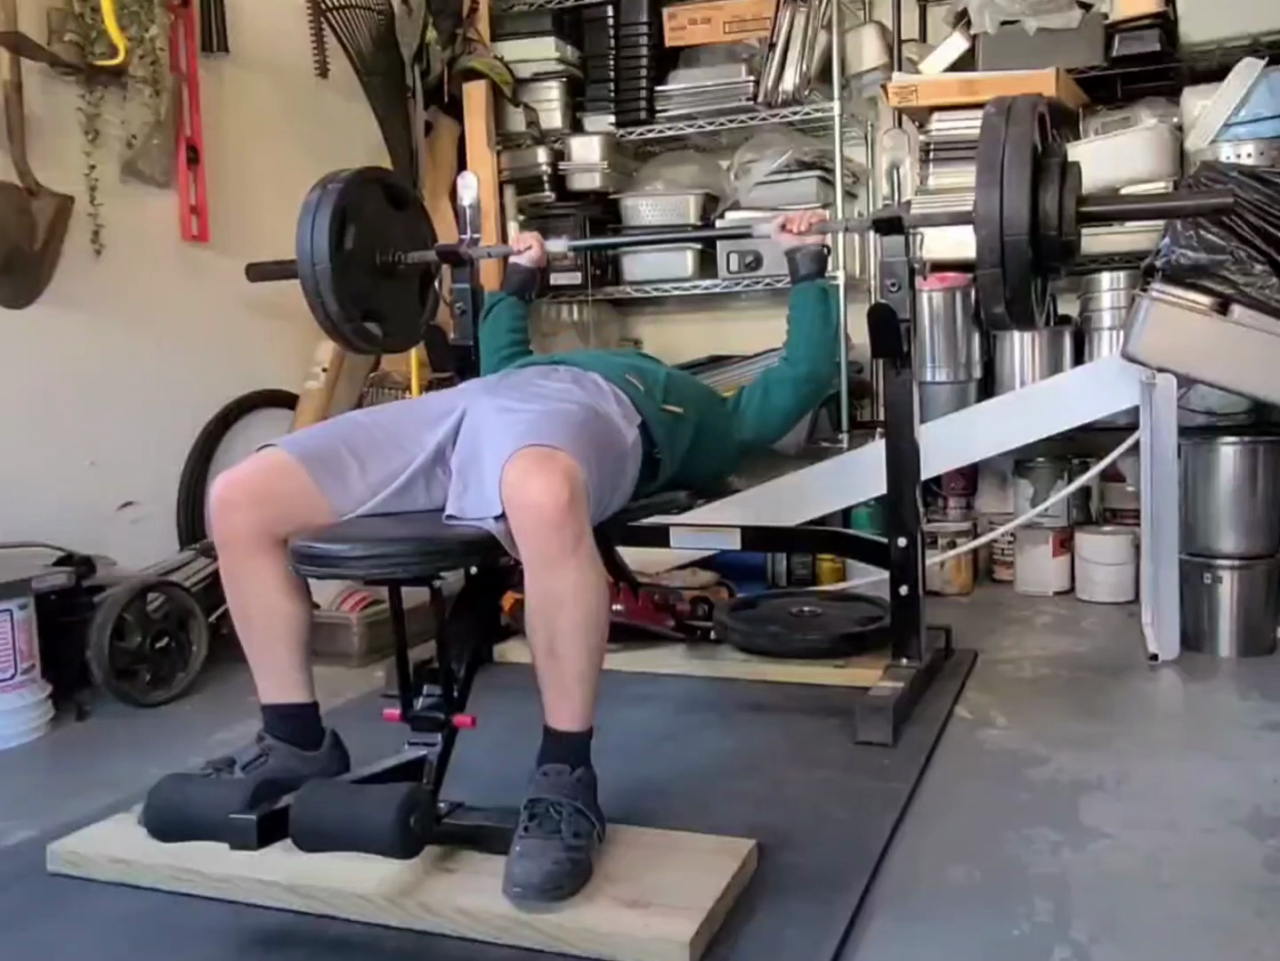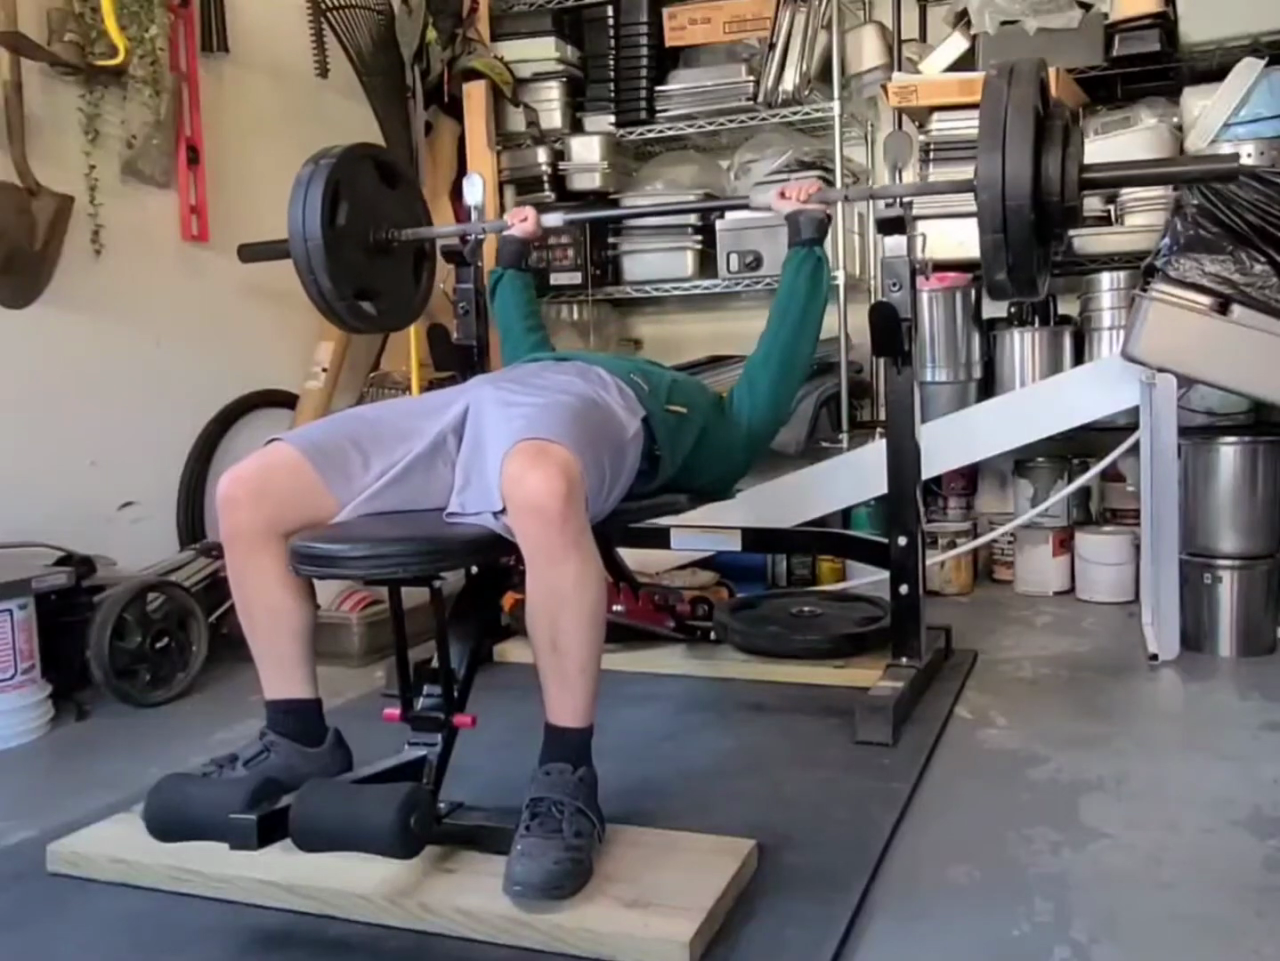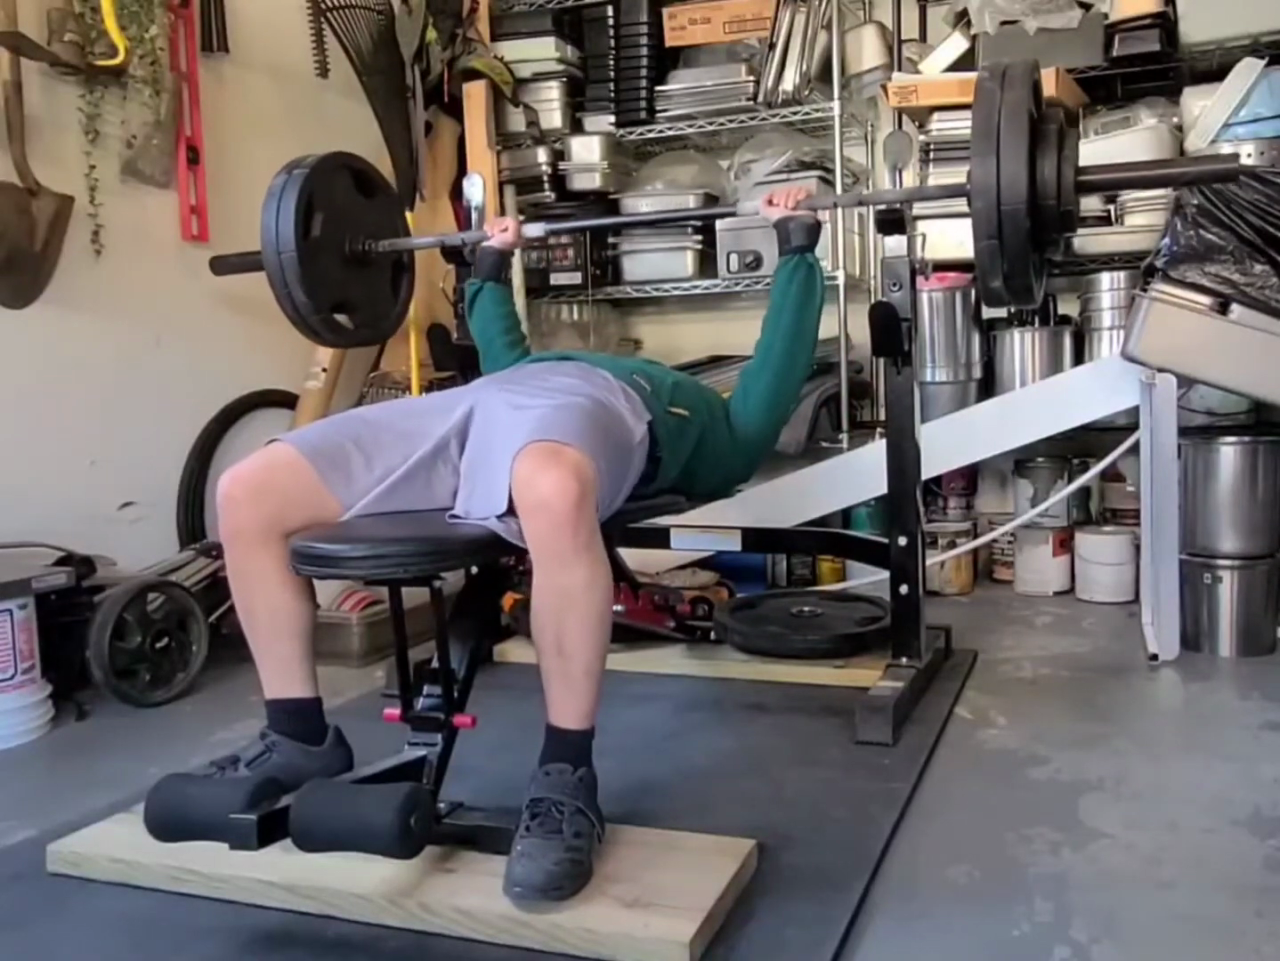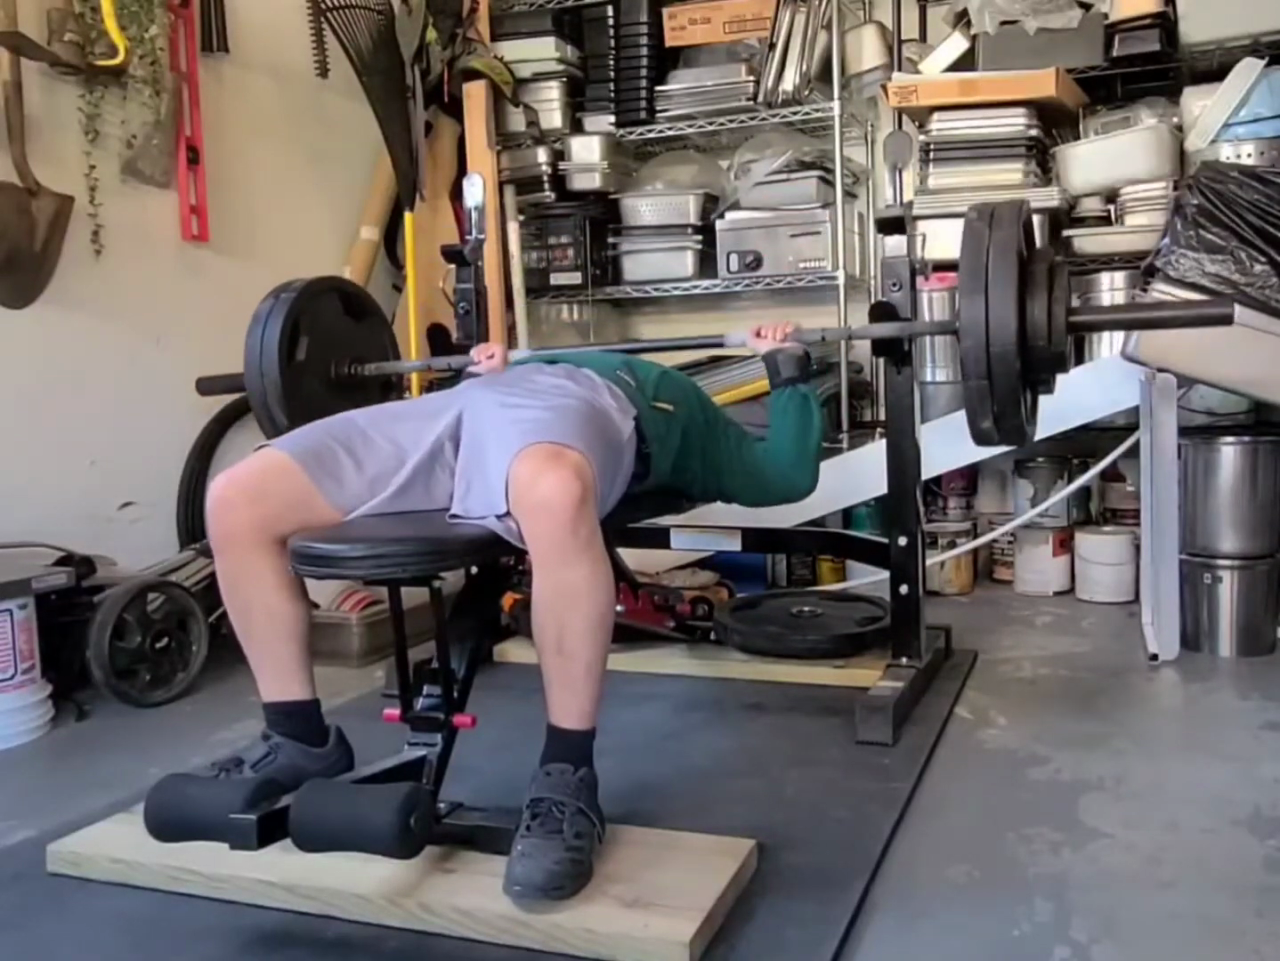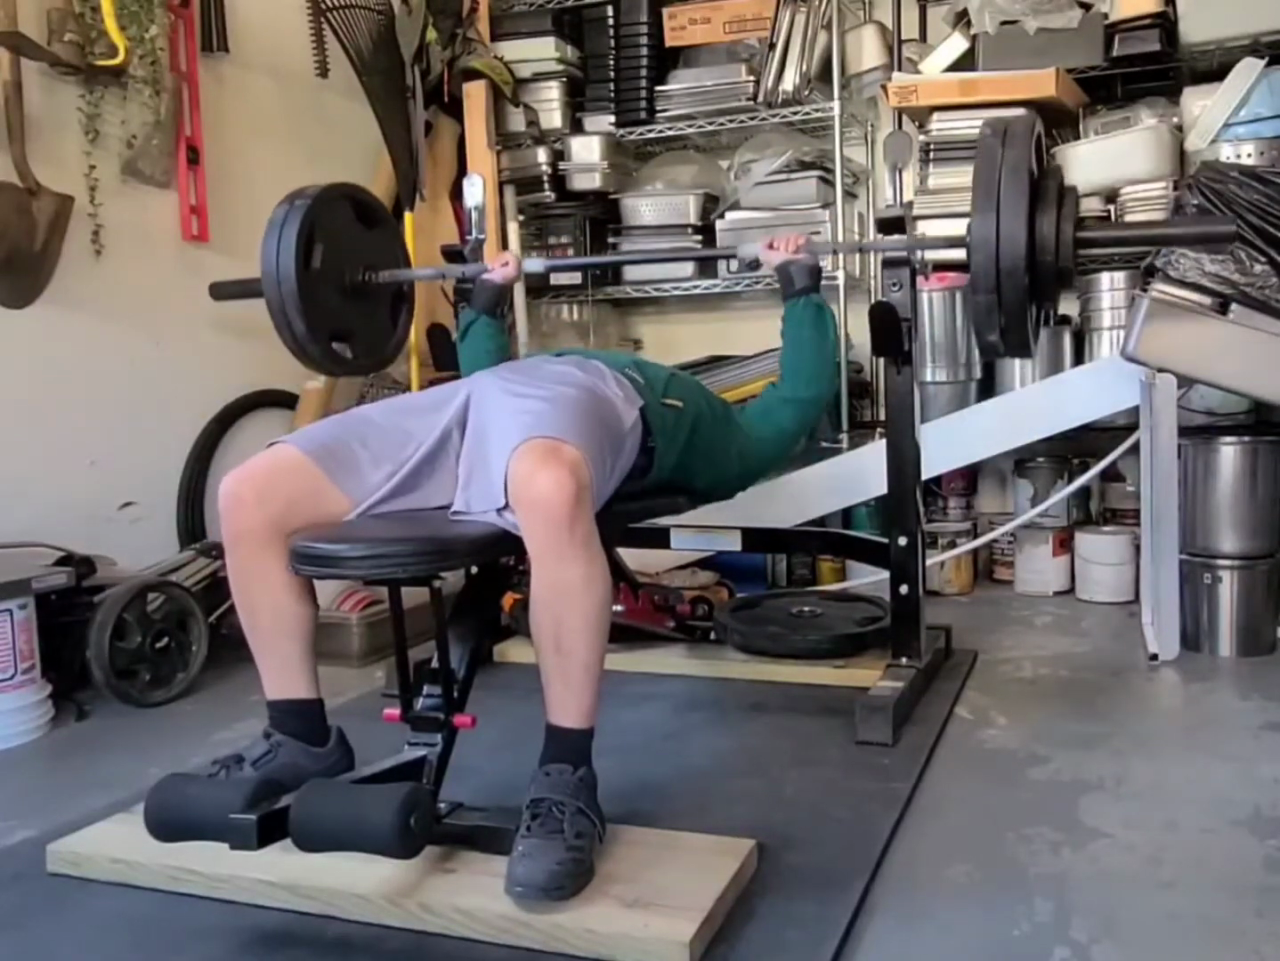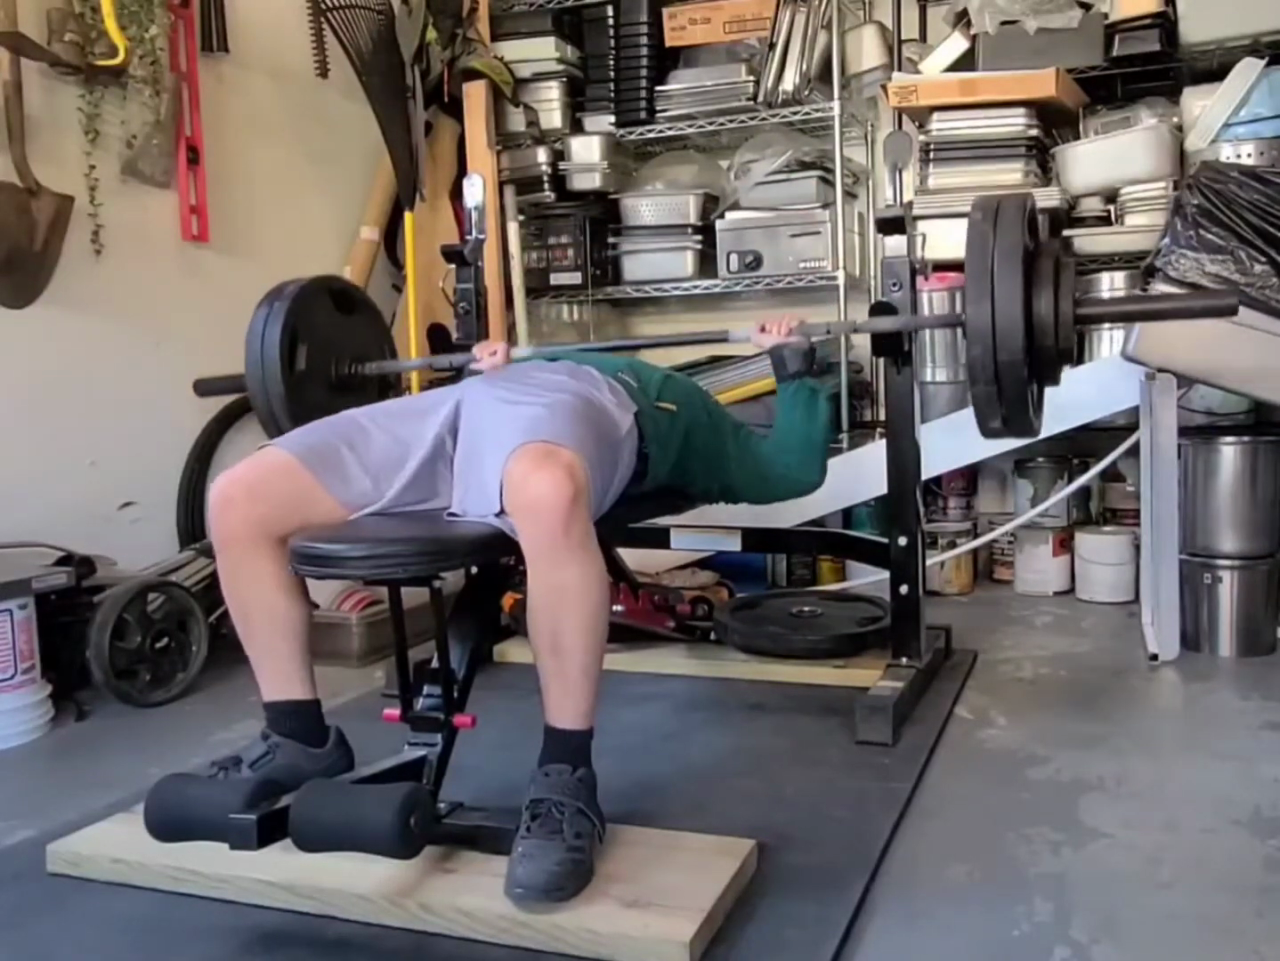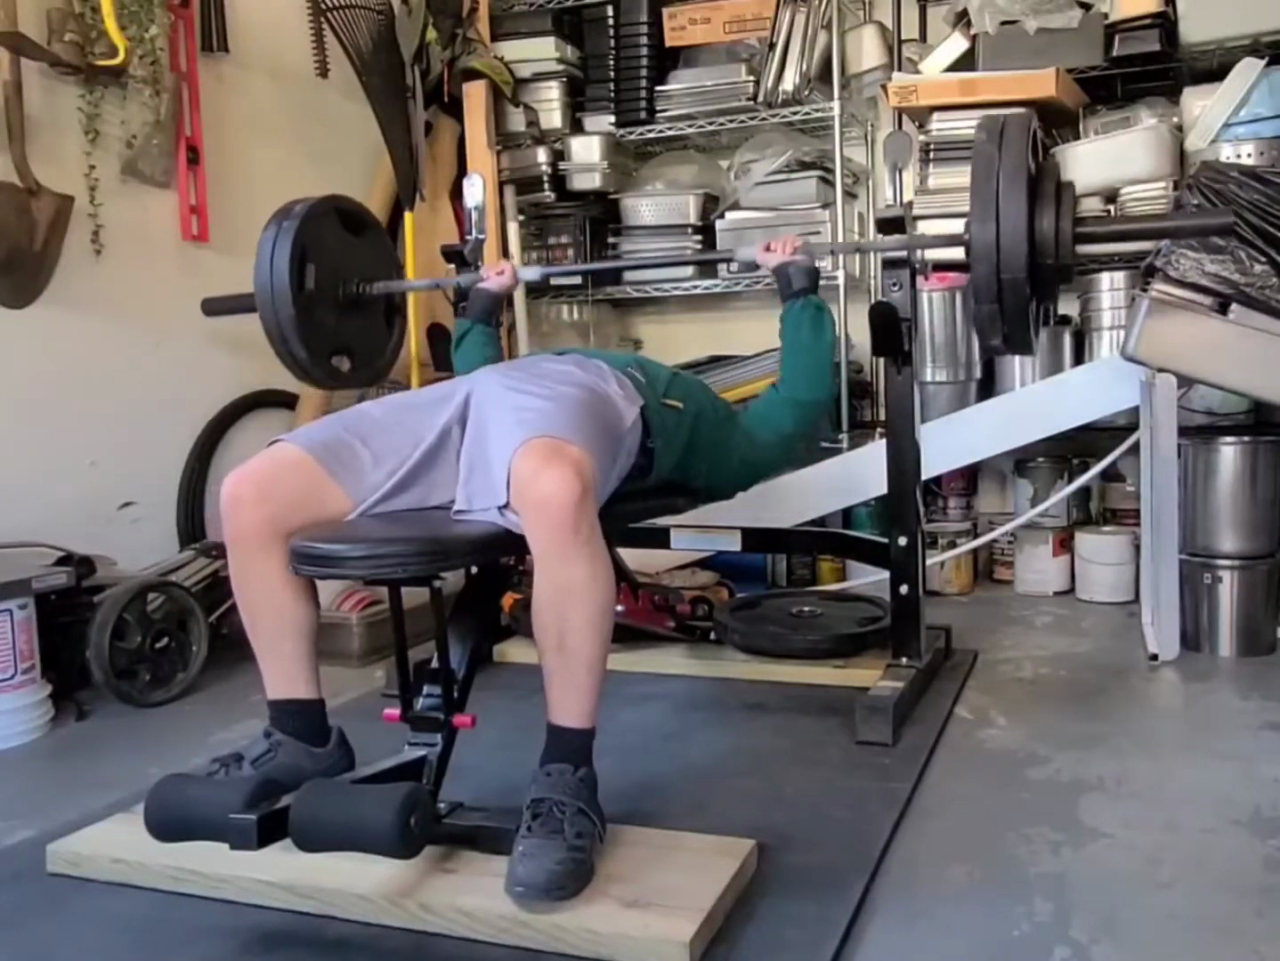
dt=0.7s
person 1, frame 1
left shoulder: (721, 422)
left elbow: (805, 373)
right elbow: (502, 364)
left wrist: (806, 267)
right wrist: (516, 280)
right hip: (466, 405)
left knee: (544, 499)
right knee: (238, 500)
left ankle: (565, 781)
right ankle: (296, 746)
person 1, frame 2
left shoulder: (724, 430)
left elbow: (783, 350)
right elbow: (525, 344)
left wrist: (806, 237)
right wrist: (512, 255)
left knee: (541, 493)
right knee: (244, 496)
left ankle: (565, 778)
right ankle: (298, 742)
person 1, frame 3
left shoulder: (723, 435)
left elbow: (782, 363)
right elbow: (503, 358)
left wrist: (796, 243)
right wrist: (491, 263)
left knee: (555, 495)
right knee: (245, 496)
left ankle: (566, 780)
right ankle: (300, 742)
person 1, frame 4
left shoulder: (701, 426)
left elbow: (789, 472)
left wrist: (786, 367)
right wrist: (476, 378)
left knee: (553, 492)
right knee: (235, 503)
left ankle: (566, 782)
right ankle: (300, 742)
person 1, frame 5
left shoulder: (724, 436)
left elbow: (804, 400)
right elbow: (487, 373)
left wrist: (800, 287)
right wrist: (487, 299)
left knee: (550, 493)
right knee: (247, 496)
left ankle: (566, 780)
right ankle: (301, 742)
person 1, frame 6
left shoulder: (708, 424)
left elbow: (797, 465)
left wrist: (793, 362)
right wrist: (476, 374)
left knee: (547, 493)
right knee: (238, 501)
left ankle: (565, 783)
right ankle: (301, 742)
person 1, frame 7
left shoulder: (722, 436)
left elbow: (803, 403)
right elbow: (485, 379)
left wrist: (797, 290)
right wrist: (483, 306)
left knee: (554, 495)
right knee: (249, 496)
left ankle: (567, 781)
right ankle: (303, 742)
